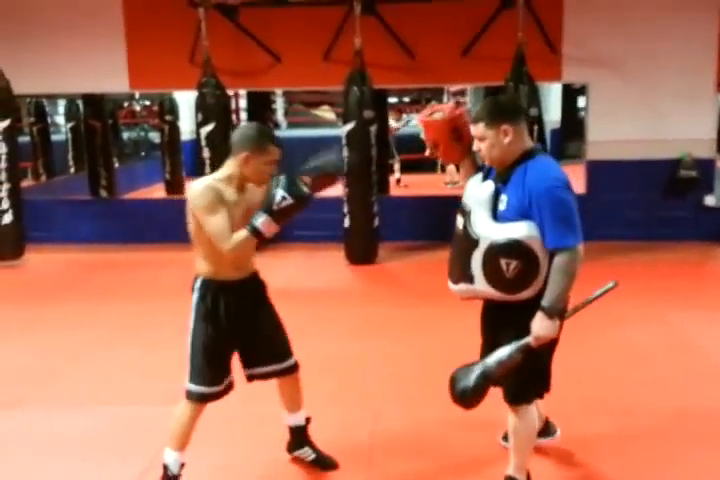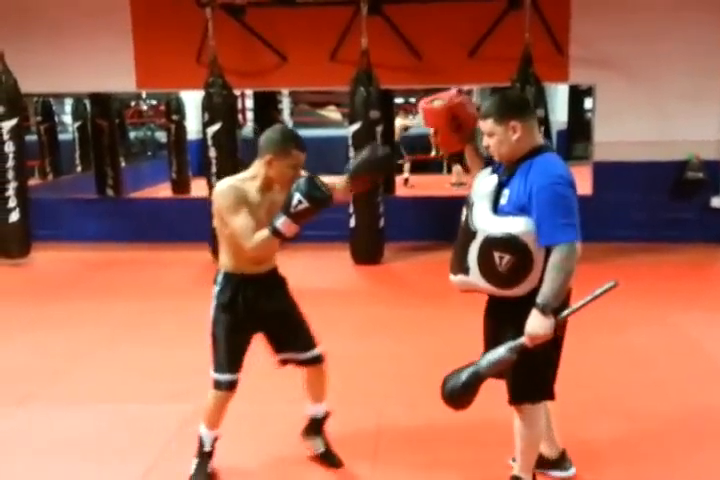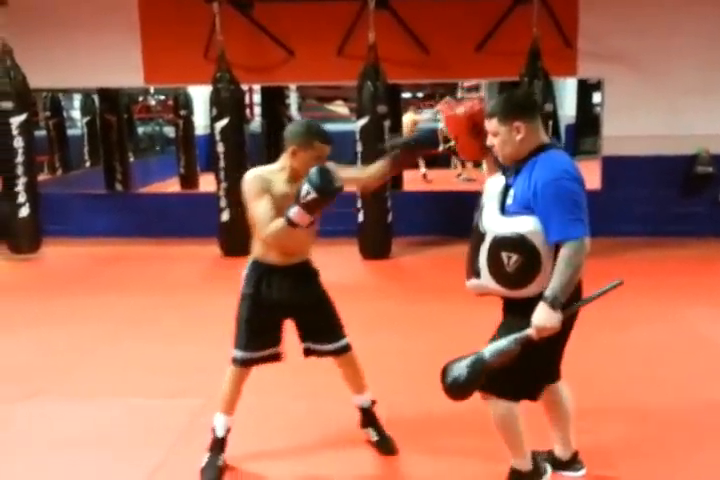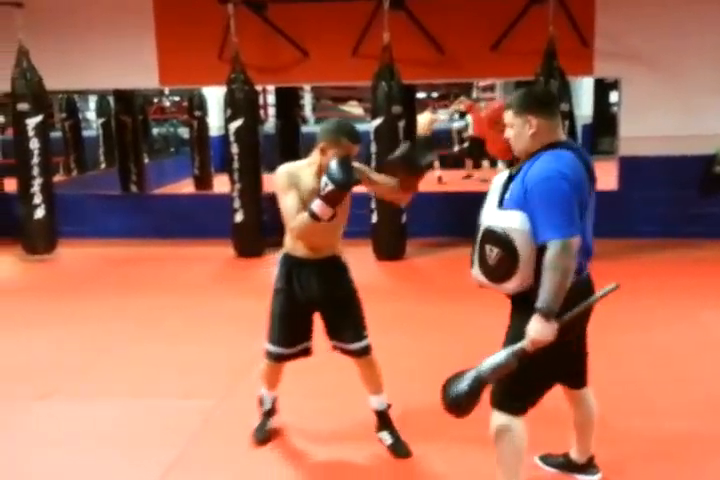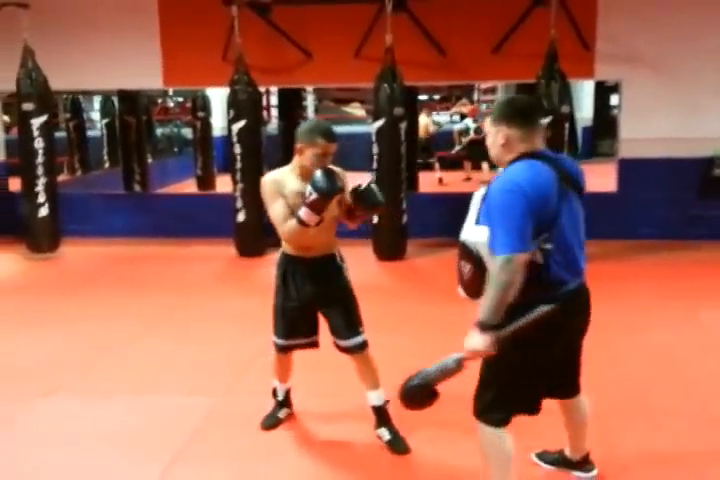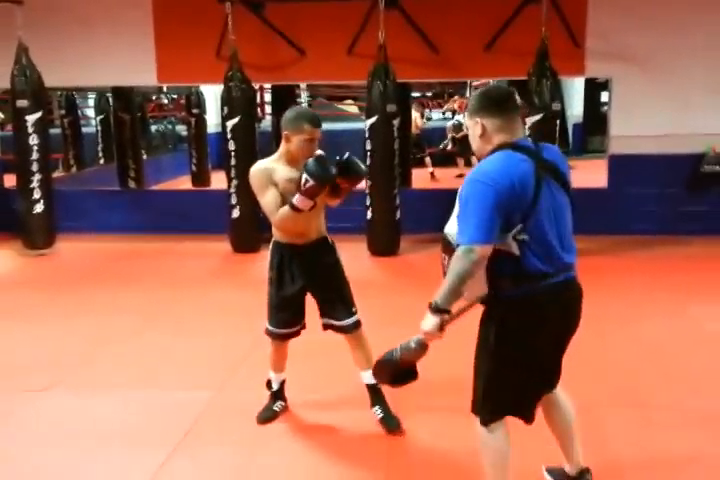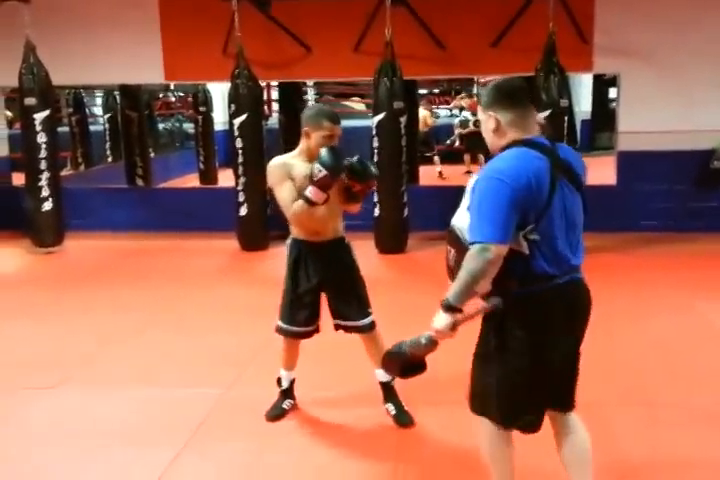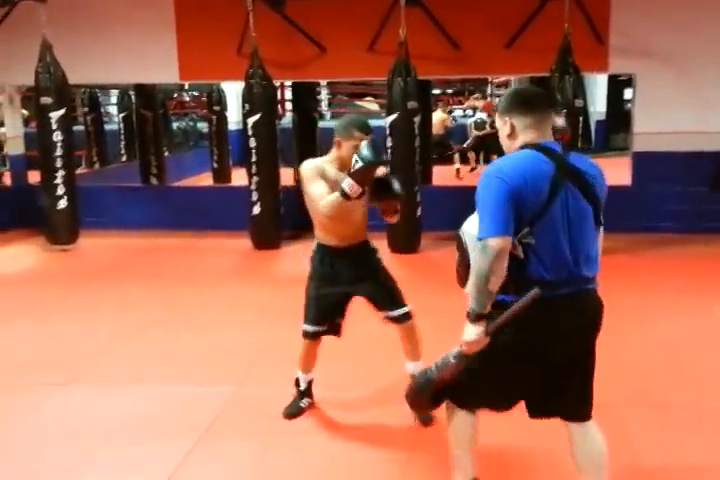
dt=0.2s
person 1, frame 1
left shoulder: (544, 182)
right shoulder: (495, 168)
left elbow: (570, 252)
right elbow: (475, 198)
left wrist: (549, 312)
left hip: (530, 306)
right hip: (497, 298)
left knee: (517, 390)
right knee: (505, 373)
right ankle: (538, 424)
person 1, frame 2
left shoulder: (548, 177)
right shoulder: (509, 164)
left elbow: (567, 248)
right elbow: (483, 177)
left wrist: (545, 310)
right wrist: (466, 145)
left hip: (530, 304)
right hip: (503, 296)
left knee: (526, 393)
right knee: (525, 384)
person 1, frame 3
left shoulder: (553, 173)
right shoulder: (520, 166)
left elbow: (576, 244)
right elbow: (497, 184)
left wrist: (553, 303)
right wrist: (476, 148)
left hip: (538, 301)
right hip: (522, 295)
left knee: (496, 386)
right knee: (541, 377)
person 1, frame 4
left shoulder: (548, 173)
right shoulder: (566, 159)
left elbow: (563, 247)
left wrist: (546, 313)
left hip: (543, 303)
right hip: (567, 296)
left knee: (505, 405)
right knee: (574, 382)
person 1, frame 5
left shoulder: (511, 185)
right shoulder: (564, 169)
left elbow: (510, 262)
left wrist: (485, 326)
left hip: (534, 313)
right hip: (569, 301)
left knee: (490, 414)
right knee: (565, 388)
person 1, frame 6
left shoulder: (486, 177)
right shoulder: (553, 158)
left elbow: (473, 253)
left wrist: (438, 309)
left hip: (519, 306)
right hip: (563, 294)
left knee: (490, 413)
right knee: (544, 385)
person 1, frame 7
left shoulder: (501, 173)
right shoulder: (569, 159)
left elbow: (489, 251)
left wrist: (450, 306)
left hip: (523, 308)
right hip: (570, 297)
left knee: (494, 412)
right knee: (561, 408)
person 1, frame 8
left shoulder: (504, 174)
right shoulder: (589, 170)
left elbow: (493, 250)
left wrist: (476, 317)
left hip: (525, 315)
right hip: (581, 308)
left knee: (459, 394)
right knee: (578, 417)
person 2, frame 1
left shoulder: (257, 186)
right shoulder: (205, 192)
right elbow: (229, 249)
right wrist: (271, 216)
left hip: (250, 287)
right hip: (213, 296)
left knee: (288, 369)
right knee: (199, 393)
left ankle: (299, 441)
person 2, frame 2
left shoulder: (288, 182)
right shoulder: (229, 192)
left elbow: (337, 192)
right elbow: (253, 246)
left wrist: (360, 172)
right wrist: (292, 217)
left hip: (270, 283)
right hip: (235, 289)
left knee: (313, 361)
right knee: (225, 384)
left ankle: (315, 433)
person 2, frame 3
left shoulder: (316, 175)
right shoulder: (257, 180)
left elbow: (367, 178)
right elbow: (269, 233)
left wrist: (395, 159)
right wrist: (304, 207)
left hip: (303, 274)
right hip: (264, 277)
left knee: (342, 352)
right knee: (241, 364)
left ankle: (370, 421)
right ankle: (217, 446)
person 2, frame 4
left shoulder: (352, 172)
right shoulder: (288, 174)
left elbow: (399, 195)
right elbow: (297, 229)
right wrist: (326, 200)
left hip: (332, 269)
right hip: (294, 270)
left knee: (361, 351)
right knee: (277, 354)
left ankle: (383, 422)
right ankle: (268, 410)
person 2, frame 5
left shoulder: (336, 176)
right shoulder: (273, 181)
left elbow: (350, 219)
right elbow: (287, 234)
left wrist: (361, 203)
right wrist: (312, 206)
left hip: (329, 267)
right hip: (293, 269)
left knee: (357, 346)
right knee: (283, 347)
left ankle: (382, 419)
right ankle: (282, 401)
person 2, frame 6
left shoulder: (319, 161)
right shoulder: (262, 171)
right elbow: (279, 221)
left wrist: (344, 183)
right wrist: (306, 193)
left hip: (322, 251)
right hip: (286, 257)
left knee: (351, 326)
right knee: (279, 334)
left ankle: (377, 398)
right ankle: (277, 394)
person 2, frame 7
left shoulder: (334, 161)
right shoulder: (281, 166)
left elbow: (351, 206)
right elbow: (294, 216)
left wrist: (359, 186)
right wrist: (318, 186)
left hip: (338, 250)
right hip: (303, 255)
left knee: (366, 326)
right knee: (292, 332)
left ankle: (390, 395)
right ankle: (286, 392)
person 2, frame 8
left shoulder: (366, 169)
right shoulder: (313, 169)
left elbow: (390, 216)
right elbow: (326, 211)
left wrist: (390, 201)
right wrist: (355, 182)
left hip: (362, 254)
right hip: (328, 259)
left knee: (403, 317)
right knee: (312, 334)
right ankle: (304, 391)
